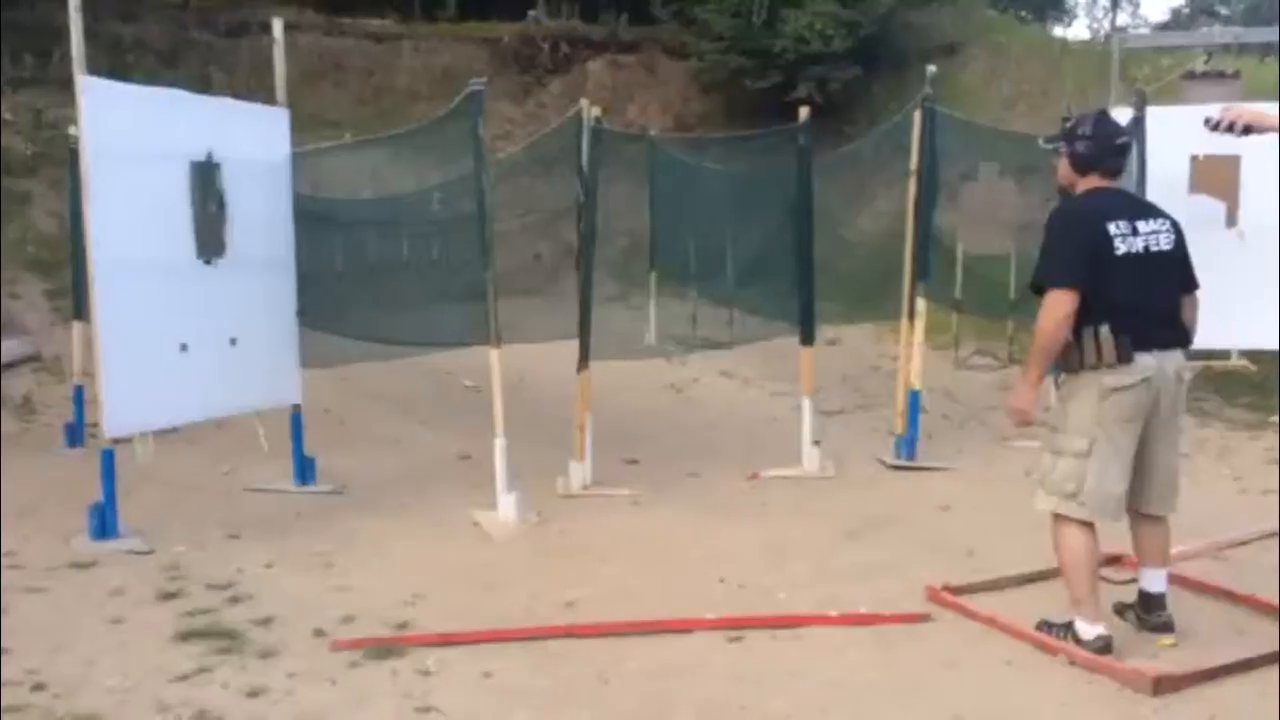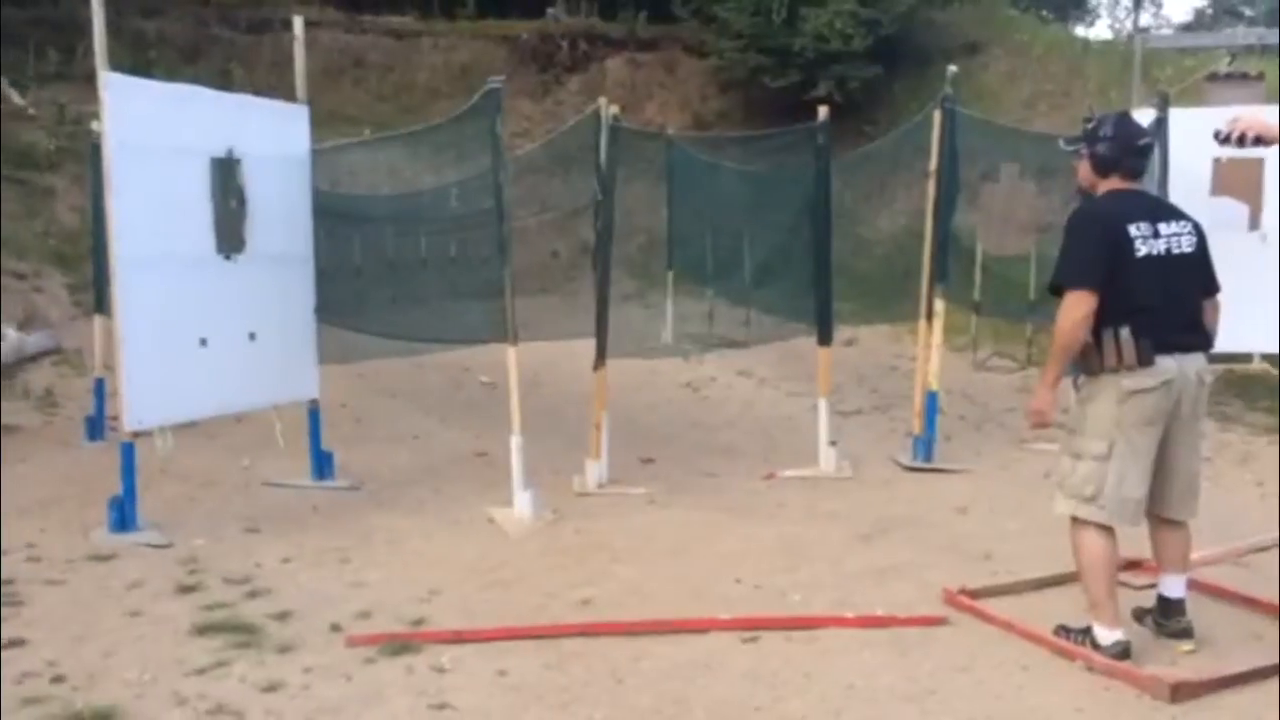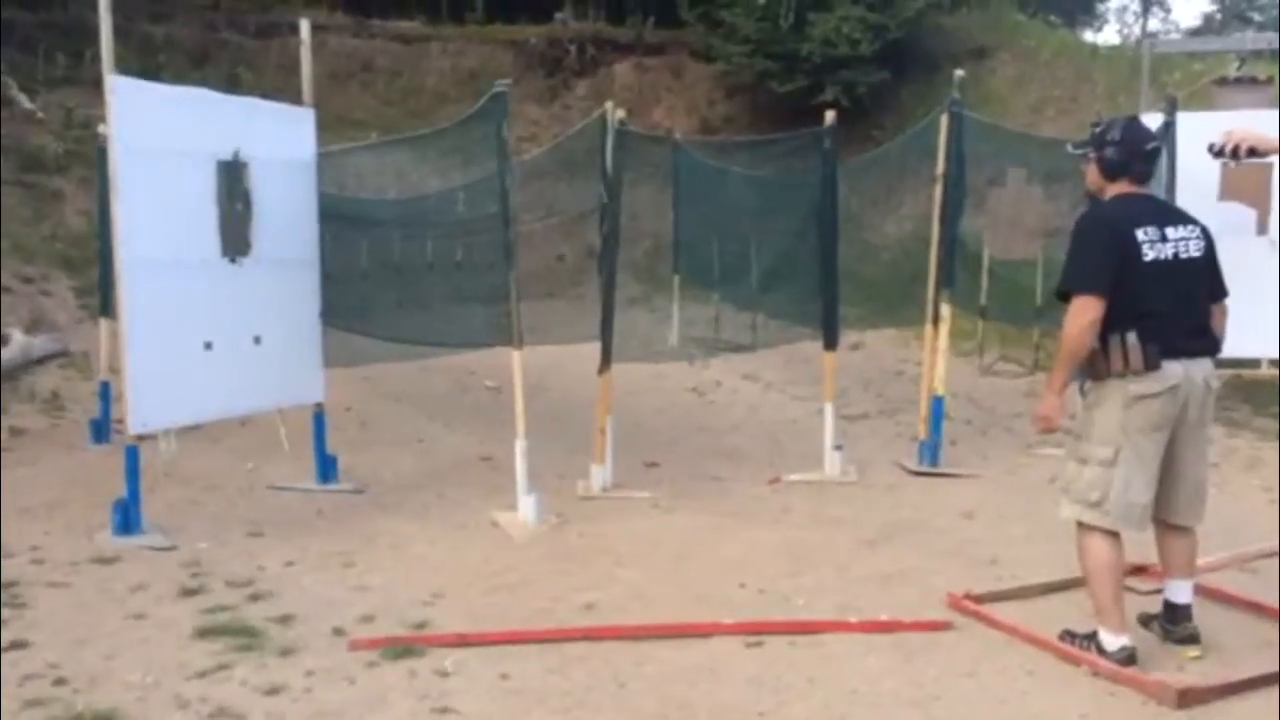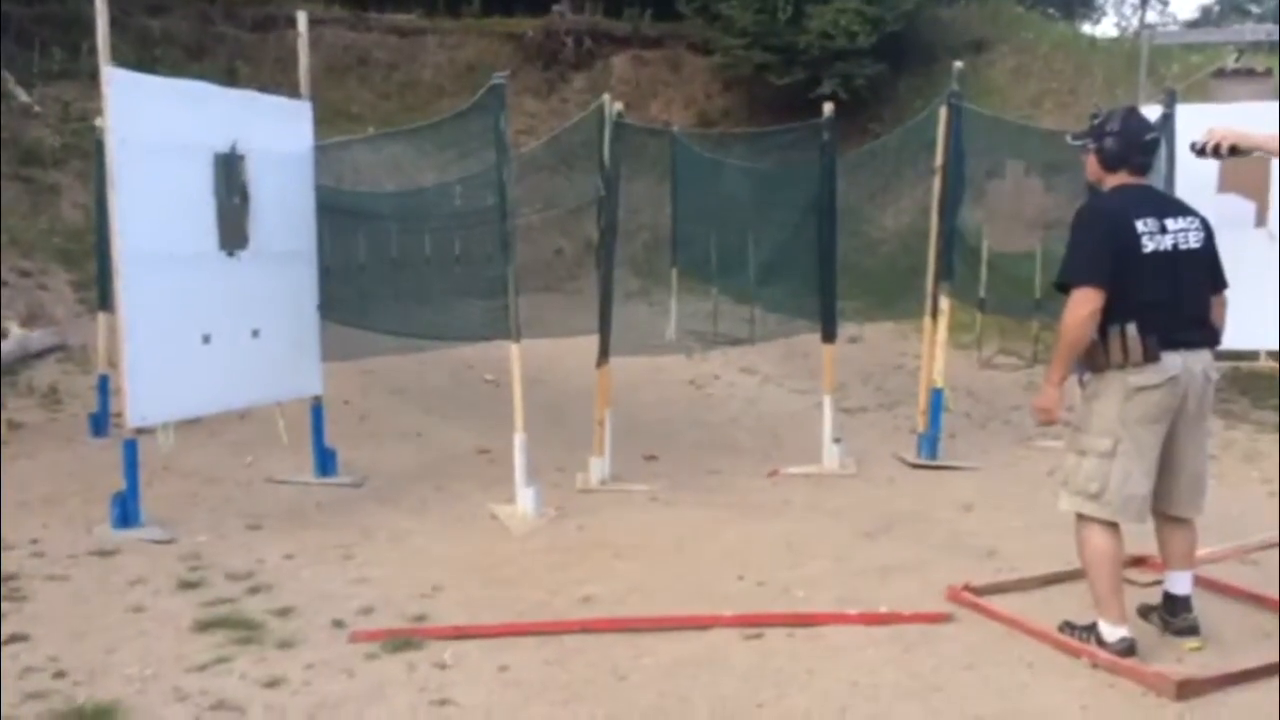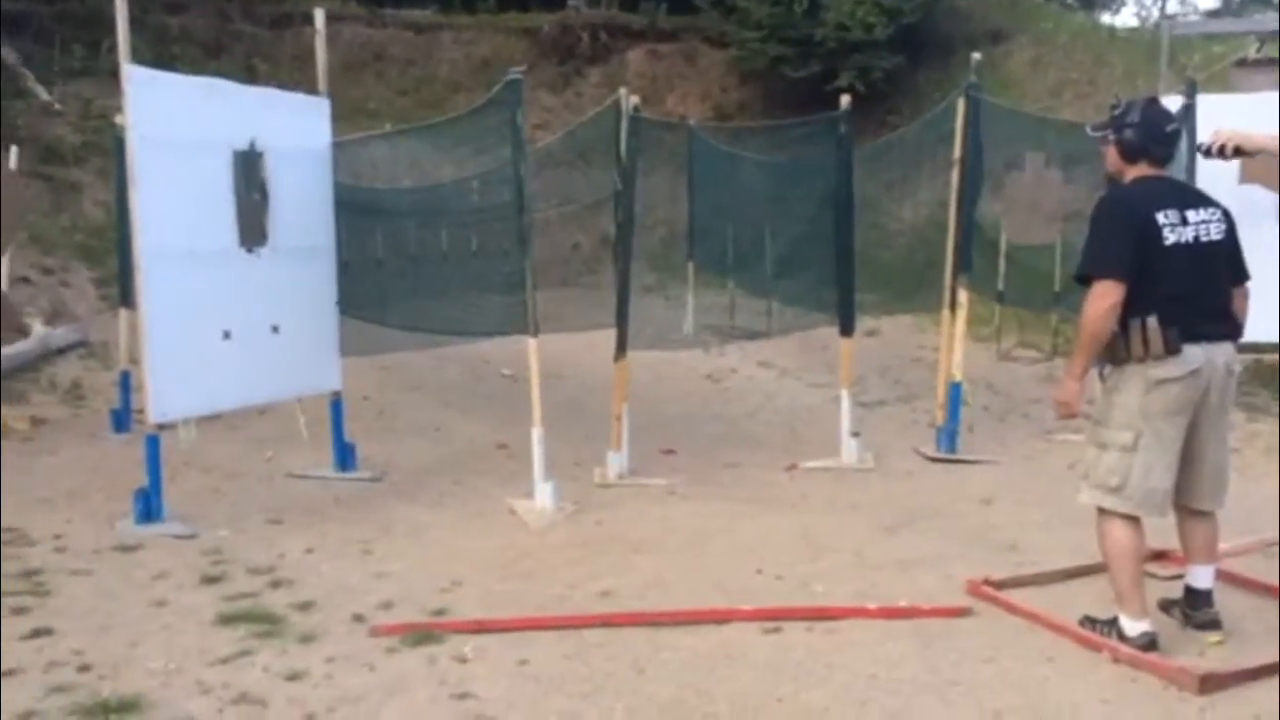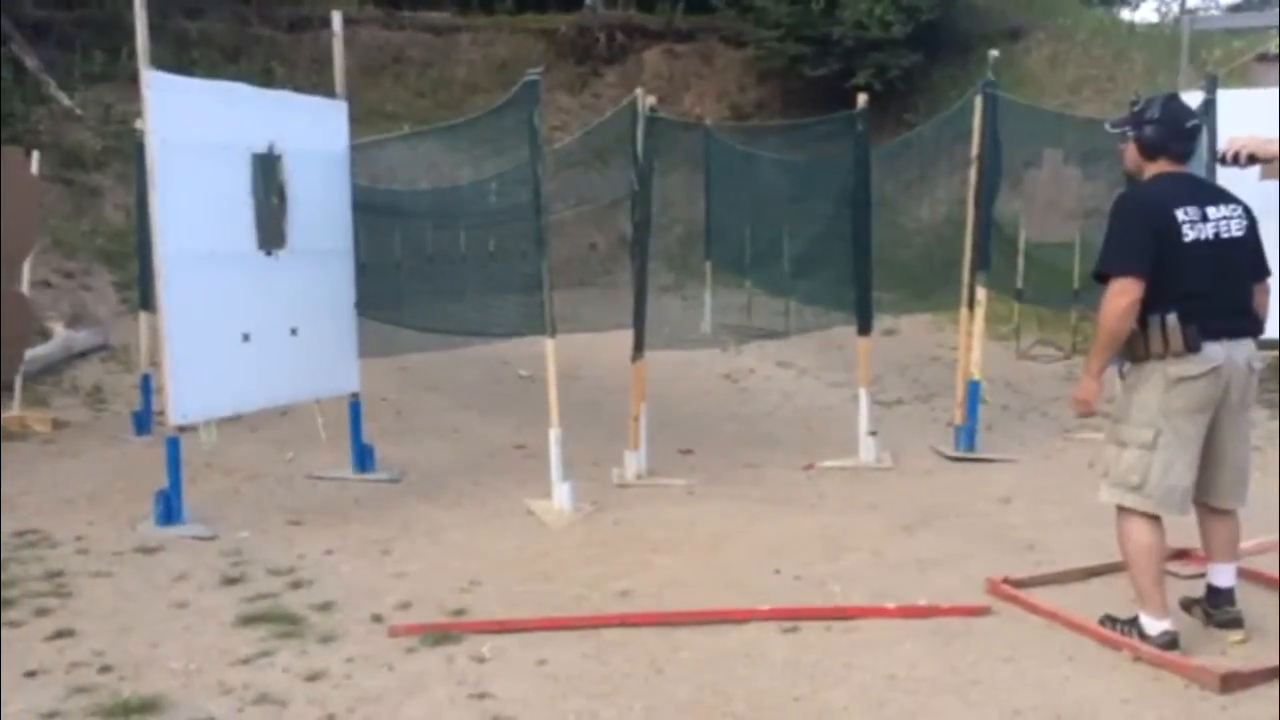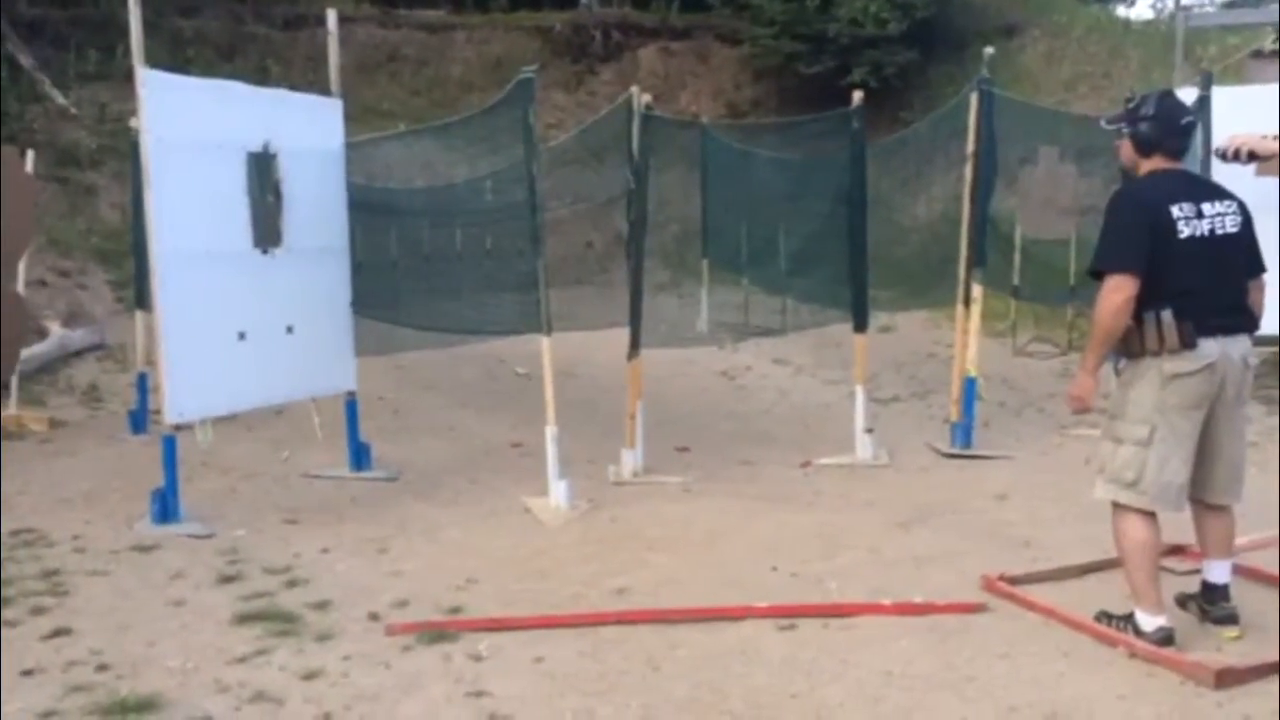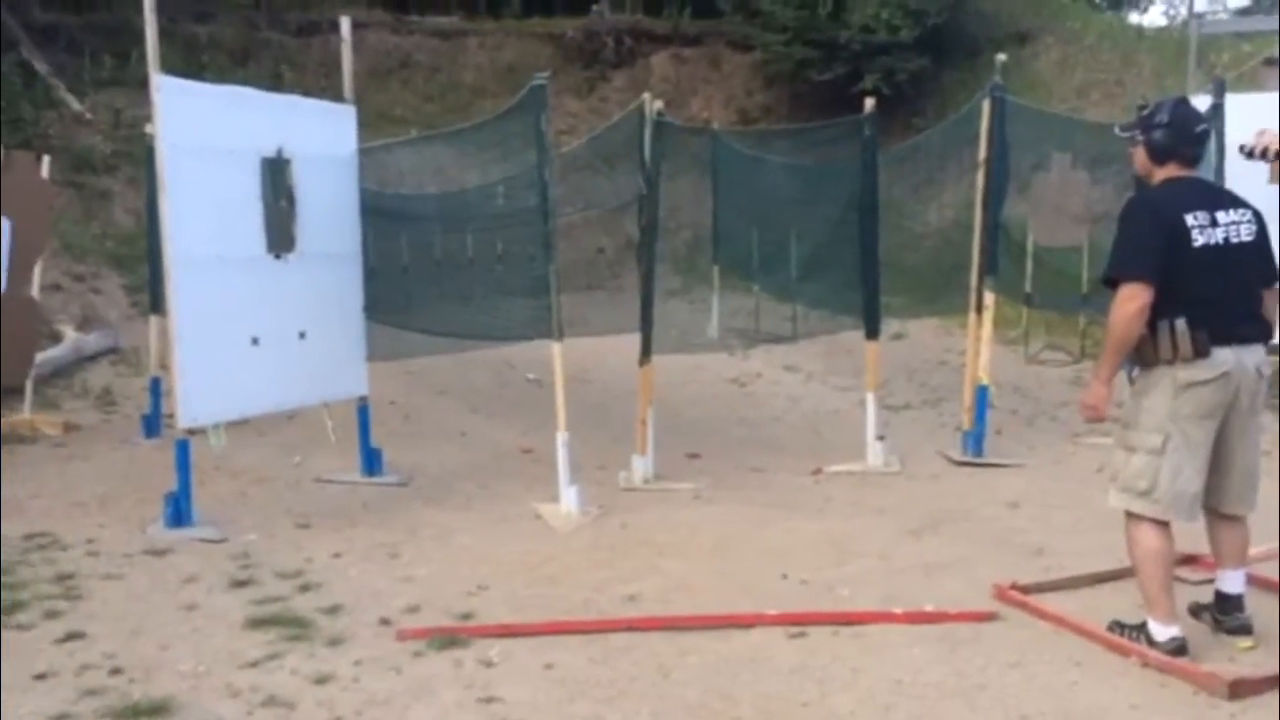
dt=0.4s
person 1, frame 1
left shoulder: (1074, 216)
right shoulder: (1161, 219)
left elbow: (1061, 308)
right elbow: (1188, 304)
left wrist: (1029, 381)
left hip: (1107, 374)
right hip: (1166, 368)
left knee: (1071, 503)
right knee: (1151, 497)
left ankle: (1088, 627)
right ankle: (1153, 604)
person 1, frame 2
left shoulder: (1095, 218)
right shoulder: (1182, 222)
left elbow: (1080, 310)
right elbow: (1209, 307)
left wrist: (1047, 383)
left hip: (1128, 376)
right hip: (1187, 371)
left knee: (1090, 507)
right knee: (1170, 502)
left ankle: (1106, 632)
right ankle: (1172, 610)
person 1, frame 3
left shoulder: (1102, 221)
right shoulder: (1191, 226)
left elbow: (1087, 315)
right elbow: (1217, 312)
left wrist: (1054, 389)
left hip: (1135, 381)
right hip: (1195, 376)
left knee: (1096, 512)
right knee: (1177, 507)
left ankle: (1112, 638)
right ankle: (1179, 616)
person 1, frame 4
left shoulder: (1101, 213)
right shoulder: (1189, 217)
left elbow: (1087, 307)
right elbow: (1217, 304)
left wrist: (1053, 380)
left hip: (1134, 373)
right hip: (1194, 368)
left knee: (1095, 504)
right knee: (1176, 500)
left ankle: (1111, 630)
right ankle: (1178, 607)
person 1, frame 5
left shoulder: (1121, 205)
right shoulder: (1211, 209)
left elbow: (1107, 300)
right elbow: (1238, 296)
left wrist: (1074, 374)
left hip: (1155, 366)
right hip: (1215, 360)
left knee: (1116, 498)
right knee: (1197, 494)
left ankle: (1133, 624)
right ankle: (1199, 601)
person 1, frame 6
left shoulder: (1140, 202)
right shoulder: (1232, 205)
left elbow: (1126, 297)
right elbow: (1260, 293)
left wrist: (1093, 372)
left hip: (1175, 364)
right hip: (1236, 358)
left knee: (1136, 497)
right knee: (1219, 493)
left ankle: (1154, 624)
right ankle: (1221, 600)
person 1, frame 7
left shoulder: (1135, 199)
right shoulder: (1226, 201)
left elbow: (1121, 293)
right elbow: (1254, 289)
left wrist: (1088, 369)
left hip: (1169, 361)
right hip: (1232, 354)
left knee: (1132, 493)
right knee: (1214, 488)
left ankle: (1149, 620)
right ankle: (1217, 596)
person 1, frame 8
left shoulder: (1149, 207)
left elbow: (1135, 301)
left wrist: (1102, 377)
left hip: (1183, 370)
left knee: (1145, 503)
right knee: (1228, 499)
left ankle: (1162, 630)
right ankle: (1230, 607)
